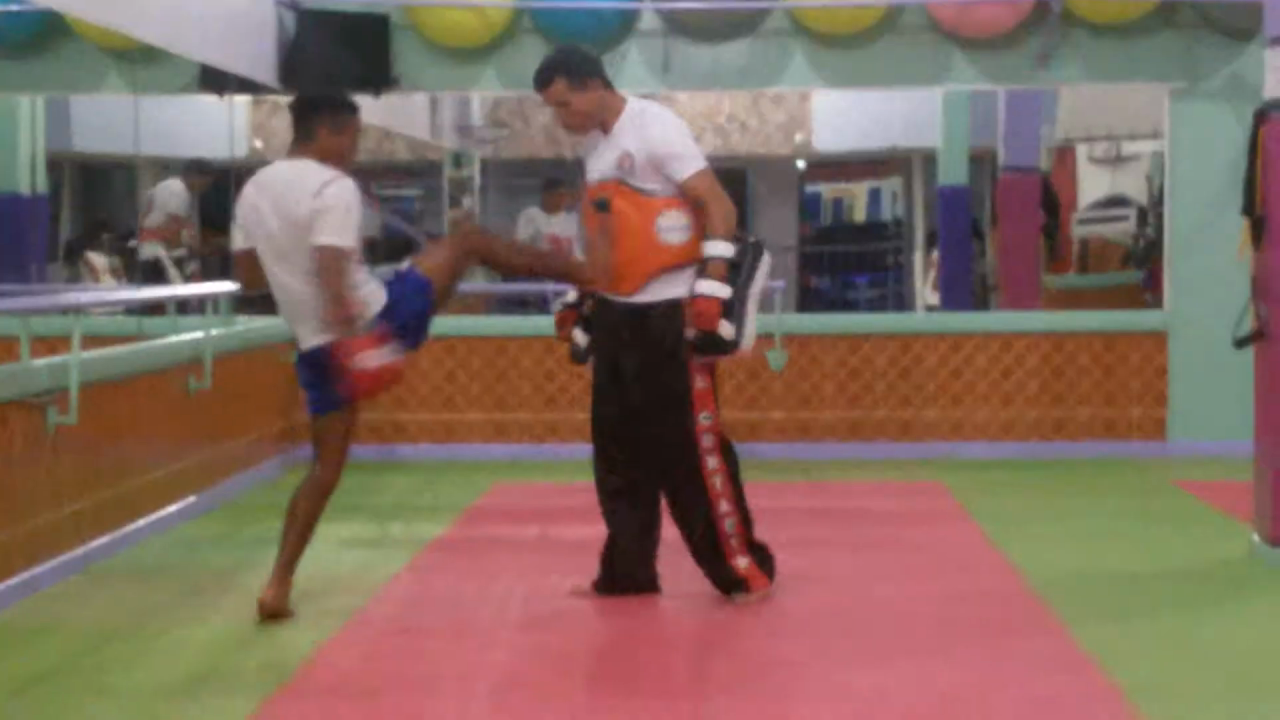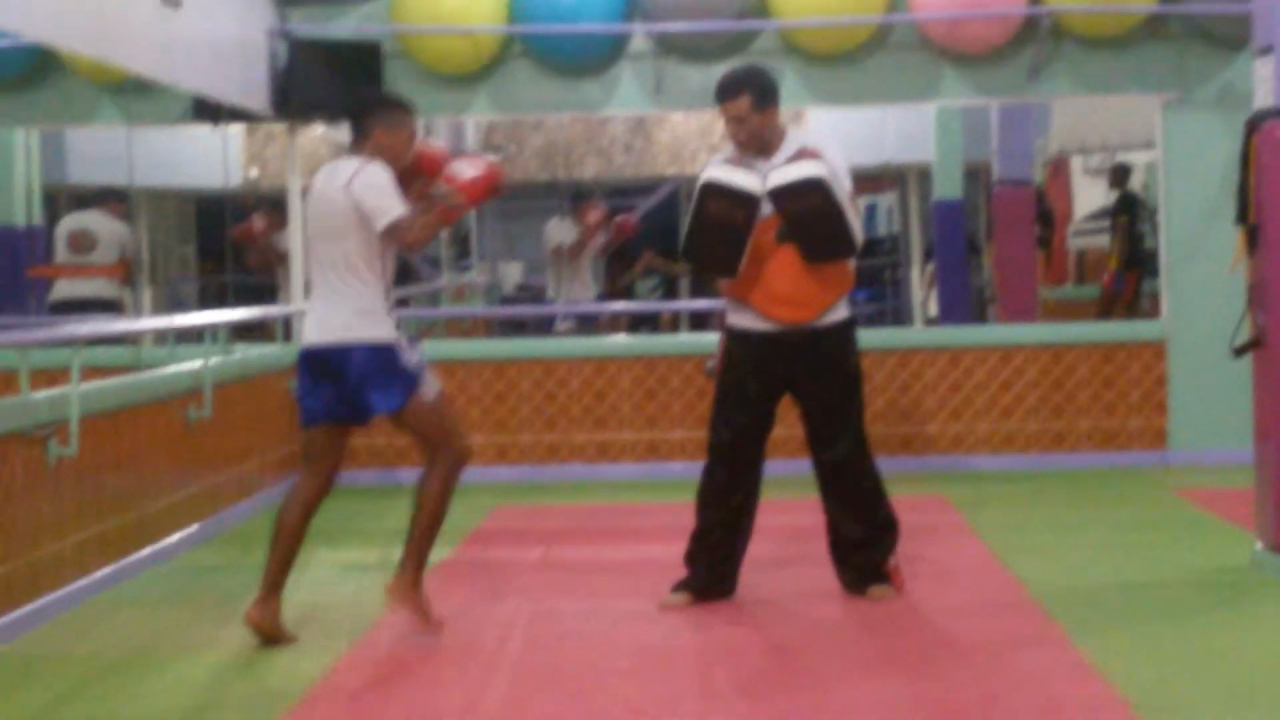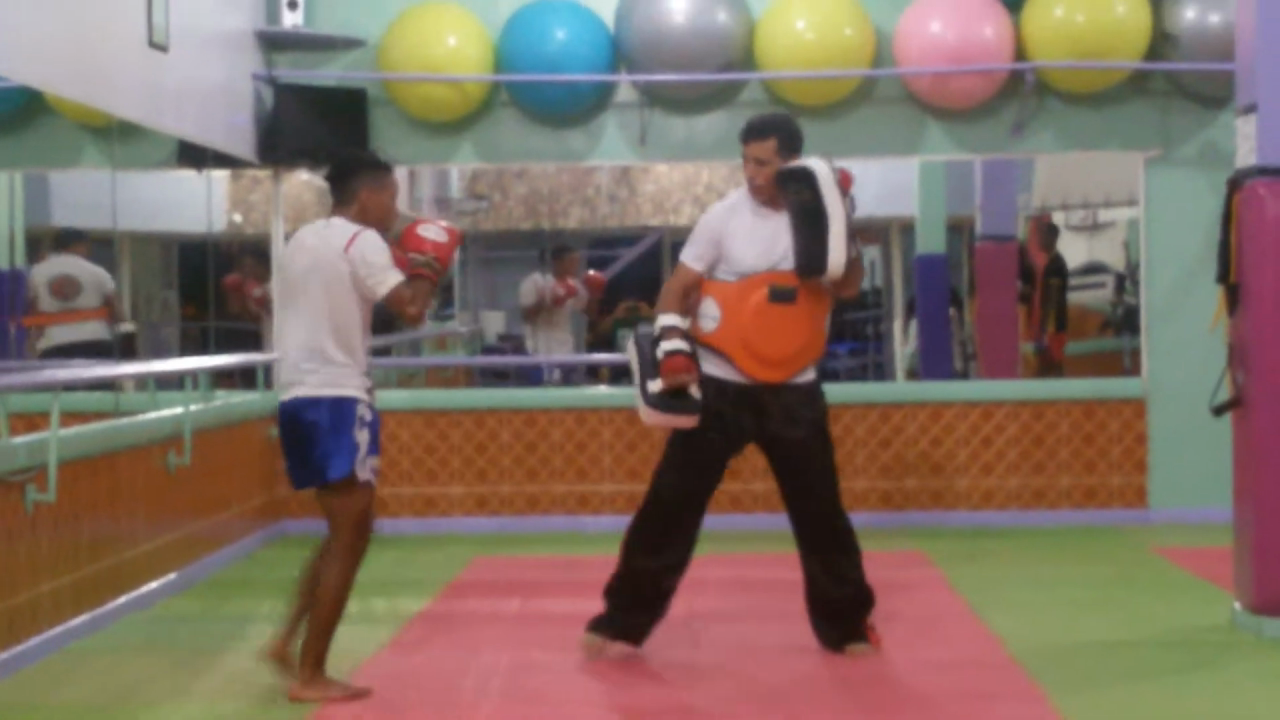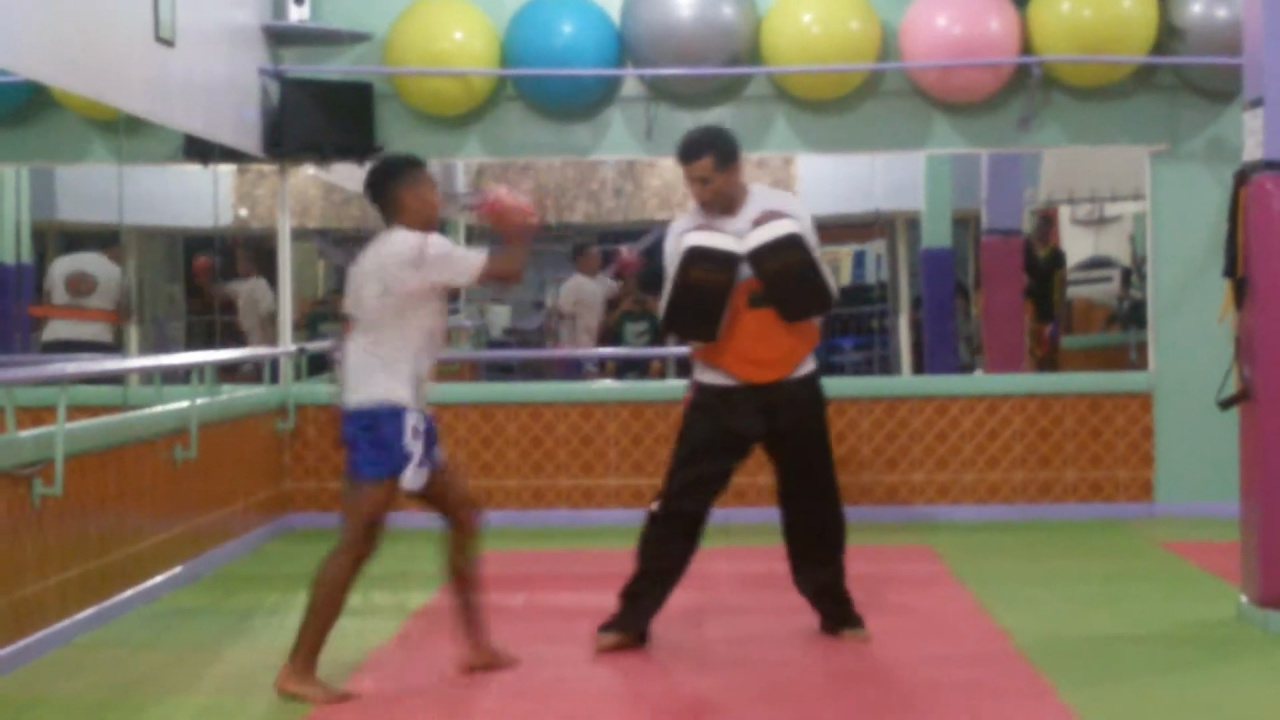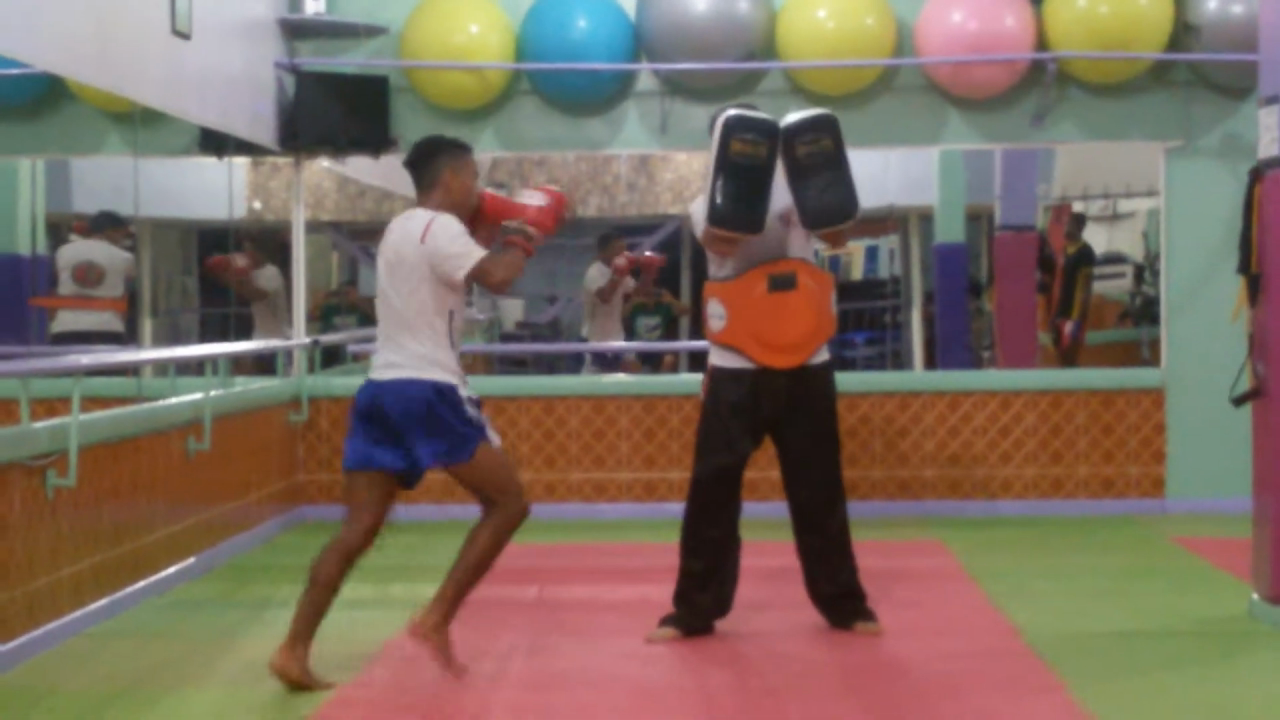
dt=1s
person 1, frame 1
left shoulder: (252, 188)
right shoulder: (334, 186)
left elbow: (248, 275)
right elbow: (330, 266)
right wrist: (349, 337)
left hip: (317, 348)
right hip: (373, 323)
left knee: (325, 467)
right knee: (467, 240)
left ankle: (278, 586)
right ankle: (579, 269)
person 1, frame 2
left shoulder: (324, 178)
right shoulder: (371, 175)
right elbow: (410, 237)
left wrist: (427, 204)
right wrist: (448, 207)
left hip: (320, 344)
right hip: (364, 342)
left knee: (314, 479)
right knee: (450, 449)
left ankle: (267, 603)
right ankle: (409, 579)
person 1, frame 3
left shoulder: (297, 242)
right shoulder: (361, 241)
right elbow: (410, 309)
right wrist: (427, 272)
left hip: (296, 402)
right hip: (337, 403)
left knee: (351, 531)
right knee: (346, 539)
left ankle: (288, 639)
right ankle: (309, 675)
person 1, frame 4
left shoulder: (372, 258)
right shoulder: (425, 250)
left elbow: (352, 325)
right elbow: (508, 270)
right wrist: (516, 233)
left hip: (383, 408)
right hip: (389, 412)
left knee: (464, 511)
right knee: (358, 542)
left ankle: (477, 643)
right ankle: (299, 671)
person 1, frame 5
left shoulder: (399, 229)
right shoulder: (441, 228)
right elbow: (498, 277)
left wrist: (499, 242)
right wrist: (523, 243)
left hip: (379, 392)
right hip: (428, 391)
left knee: (358, 530)
right knee: (509, 506)
left ankle: (294, 650)
right ankle: (437, 616)
person 2, frame 1
left shoulder: (655, 127)
right shoulder: (591, 143)
left elbow: (718, 203)
left wrist: (713, 286)
right wrist: (579, 299)
left hip: (669, 310)
right hip: (617, 312)
left knee: (690, 434)
right knee: (616, 440)
left ankle: (741, 566)
right ankle: (627, 571)
person 2, frame 2
left shoulder: (817, 157)
right shoulder: (722, 171)
left elbow: (850, 238)
left hip: (822, 331)
right hip: (751, 335)
left knee: (843, 454)
right knee: (730, 455)
left ankle: (868, 565)
right ankle: (709, 574)
person 2, frame 3
left shoulder: (819, 210)
right shoulder: (723, 217)
left elbow: (848, 286)
right elbow: (676, 289)
left wrist: (838, 218)
right wrist: (672, 349)
left hip: (793, 390)
right hip: (721, 386)
left knee: (820, 509)
right knee: (673, 500)
left ankle: (845, 623)
right ankle: (624, 618)
person 2, frame 4
left shoulder: (785, 209)
right shoulder: (683, 232)
left hip: (791, 383)
right hip: (720, 388)
left knee: (814, 500)
right knee: (681, 500)
left ankle: (835, 609)
right ankle: (632, 617)
person 2, frame 5
left shoulder: (798, 194)
right shoulder: (707, 206)
left elbow: (838, 235)
right elbow: (721, 243)
left wrist: (822, 171)
right wrist: (736, 184)
left hip: (804, 368)
right hip: (735, 372)
left knee: (819, 492)
right knee: (712, 490)
left ankle: (844, 604)
right ankle: (695, 610)
